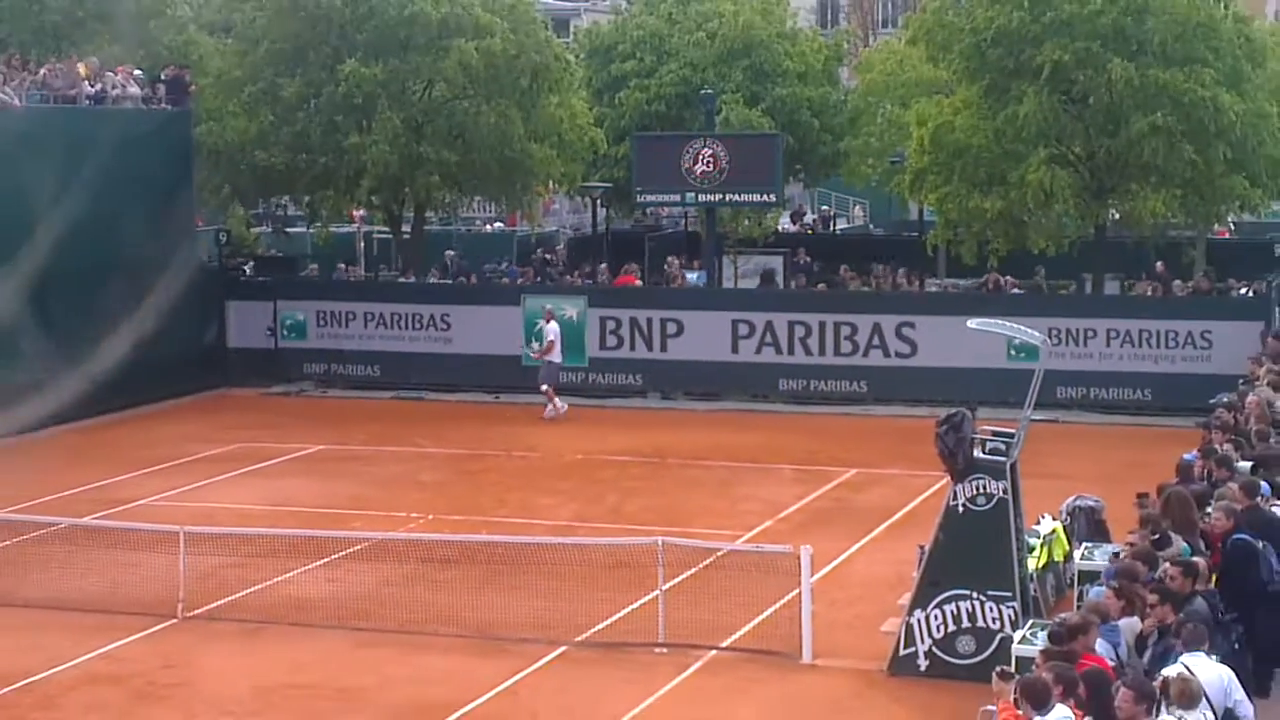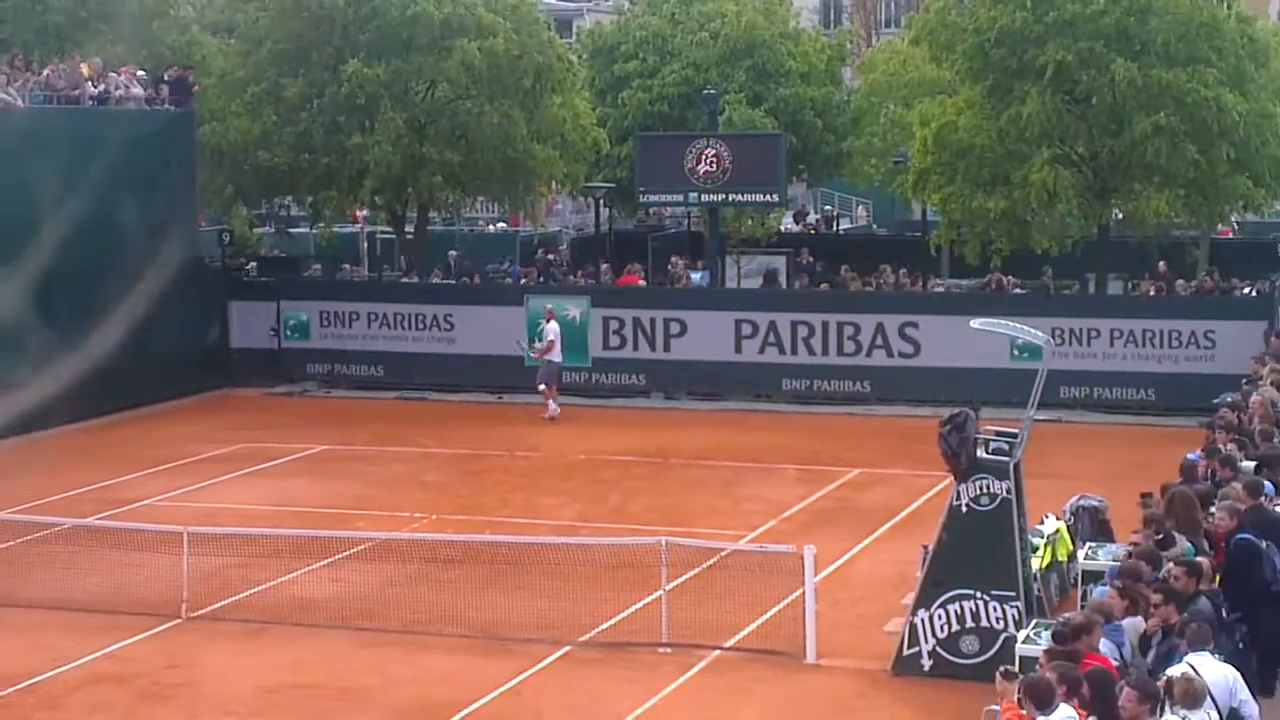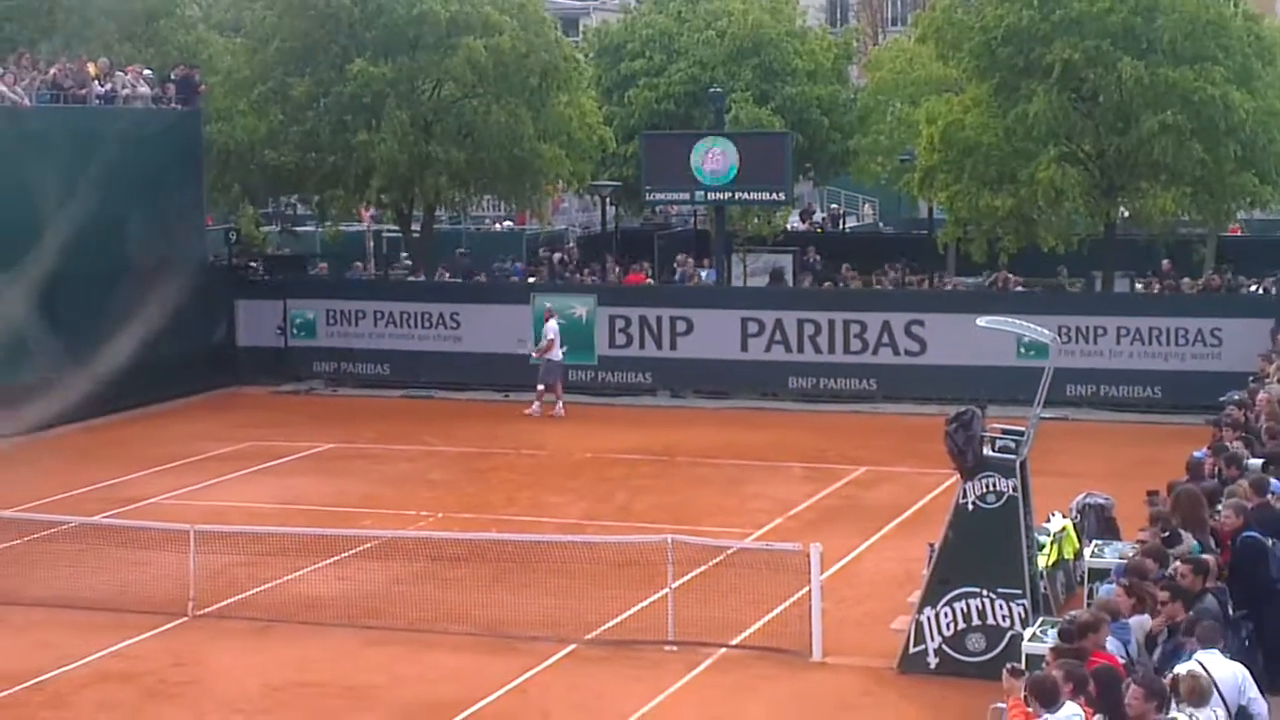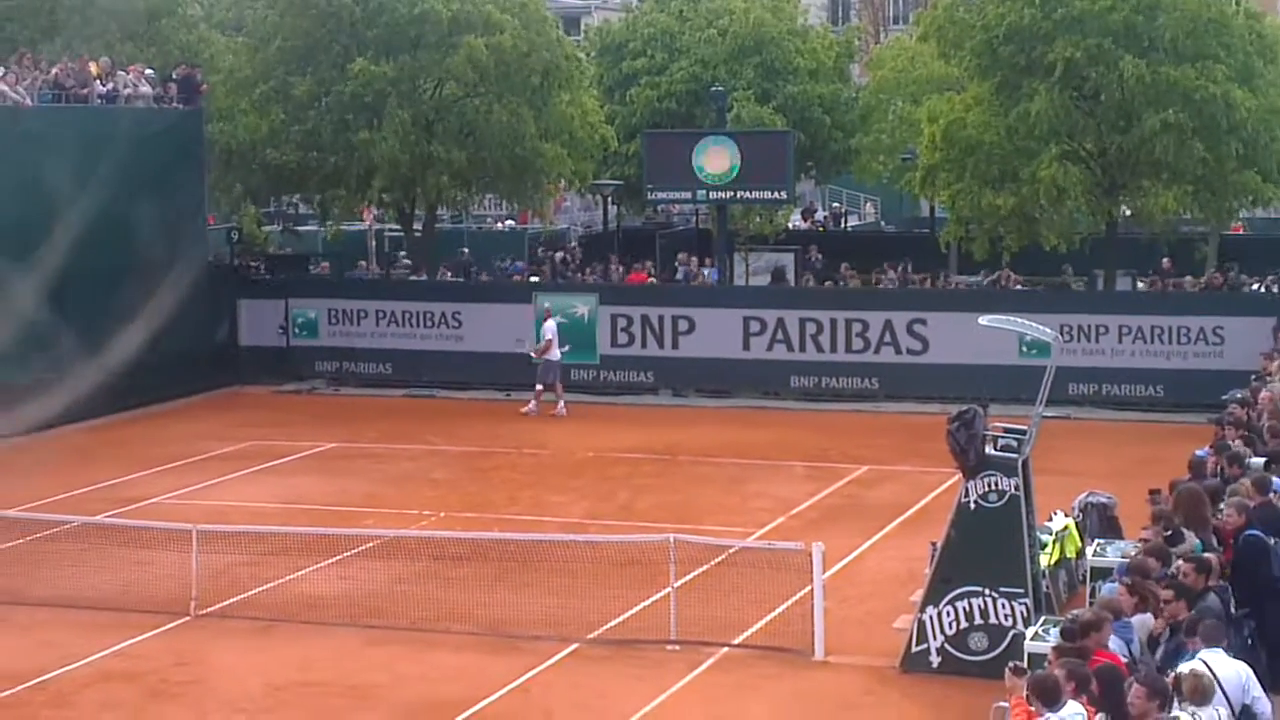
dt=0.1s
person 1, frame 1
left shoulder: (1239, 544)
right shoulder: (1234, 541)
left elbow: (1238, 581)
right elbow: (1229, 578)
left wrist: (1231, 609)
left hip: (1251, 608)
right hip: (1252, 606)
left knee: (1257, 648)
left ankle: (1258, 688)
right ankle: (1259, 687)
person 1, frame 2
left shoulder: (1241, 544)
right shoulder: (1237, 542)
left elbow: (1241, 581)
right elbow: (1233, 578)
left hip: (1256, 609)
right hip: (1258, 607)
left ankle: (1262, 687)
right ankle: (1264, 686)
person 1, frame 3
left shoulder: (1247, 542)
right shoulder: (1244, 539)
left elbow: (1246, 579)
right elbow: (1239, 576)
left wrist: (1241, 607)
left hip: (1261, 606)
right hip: (1260, 605)
person 1, frame 4
left shoulder: (1249, 541)
right shoulder: (1246, 539)
left elbow: (1251, 579)
right elbow: (1242, 576)
left hip: (1262, 607)
right hip: (1261, 605)
